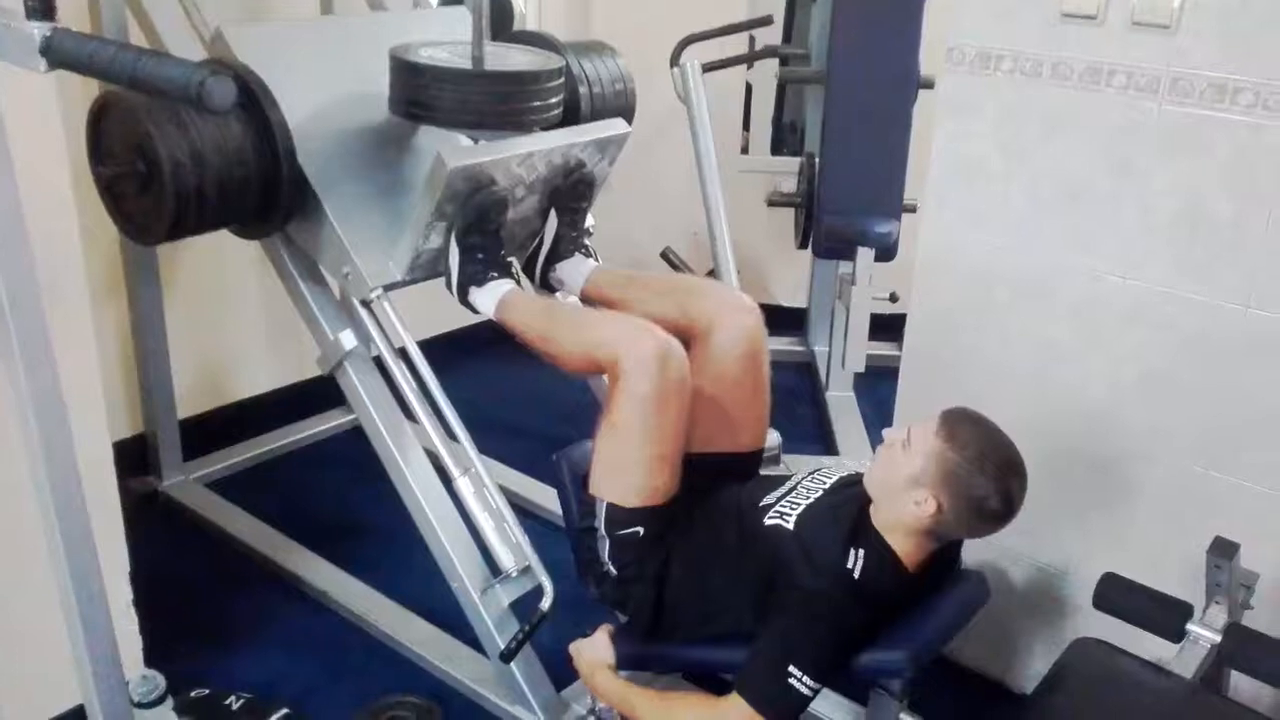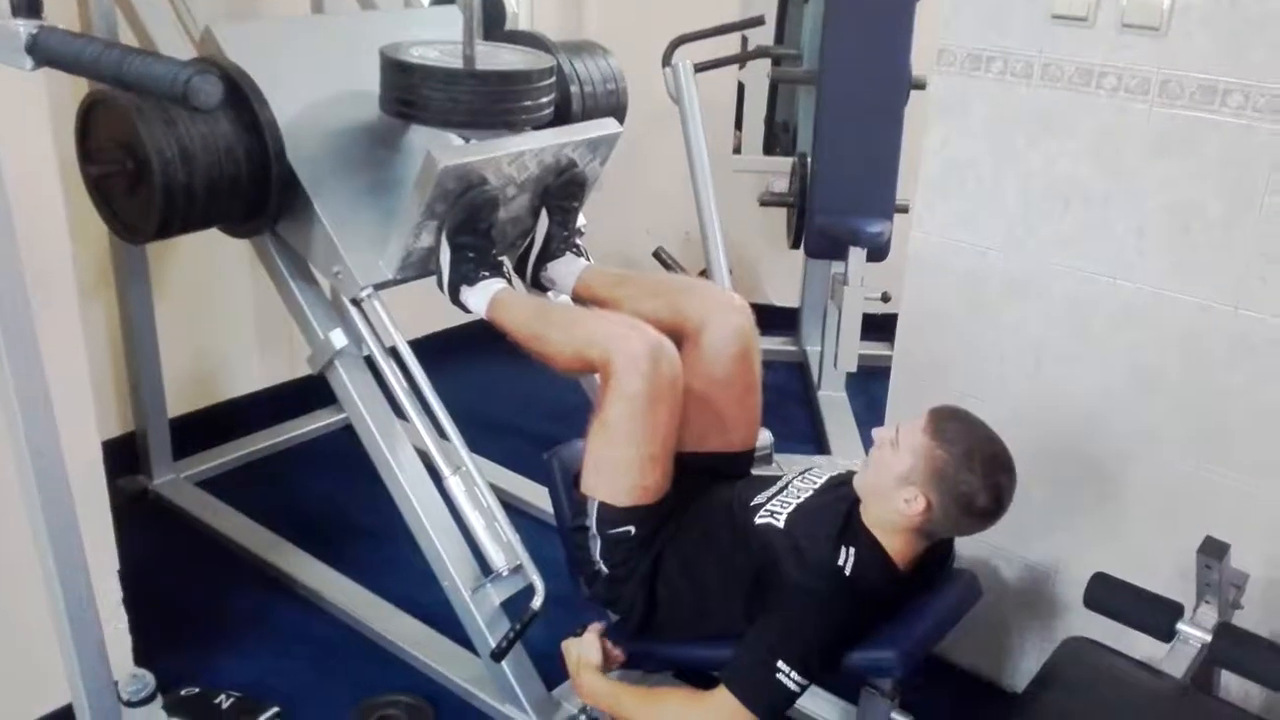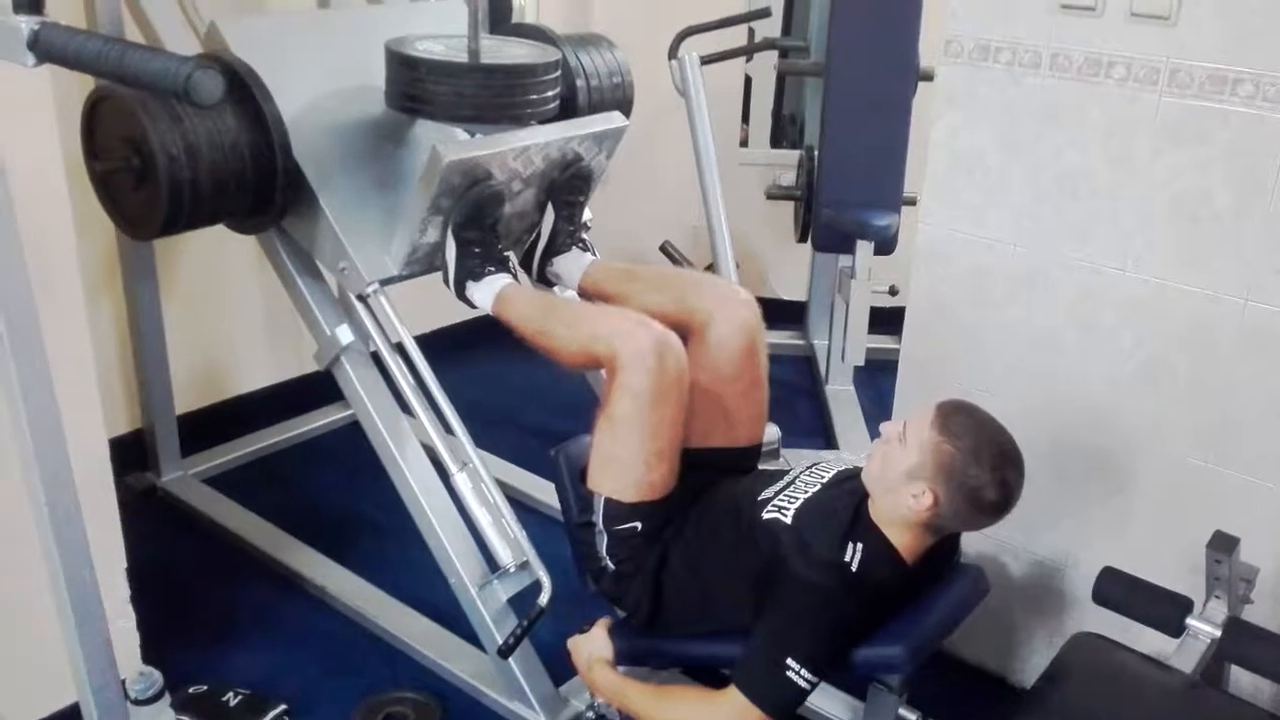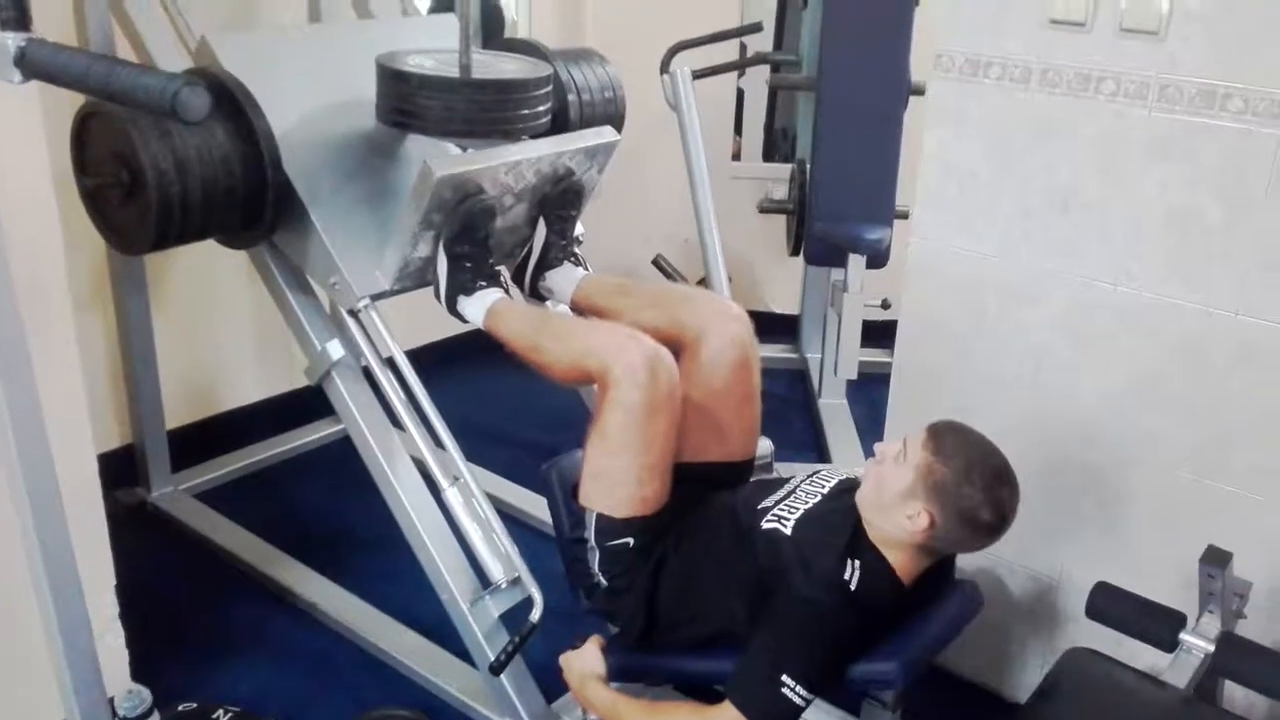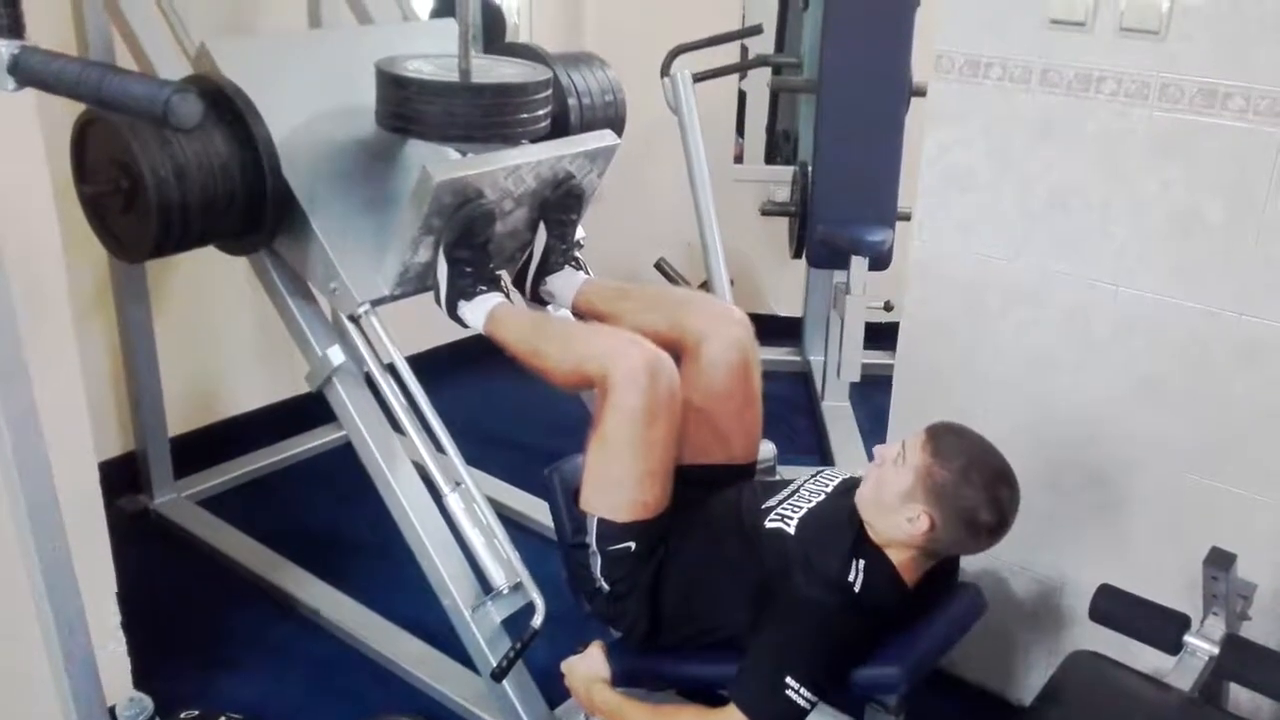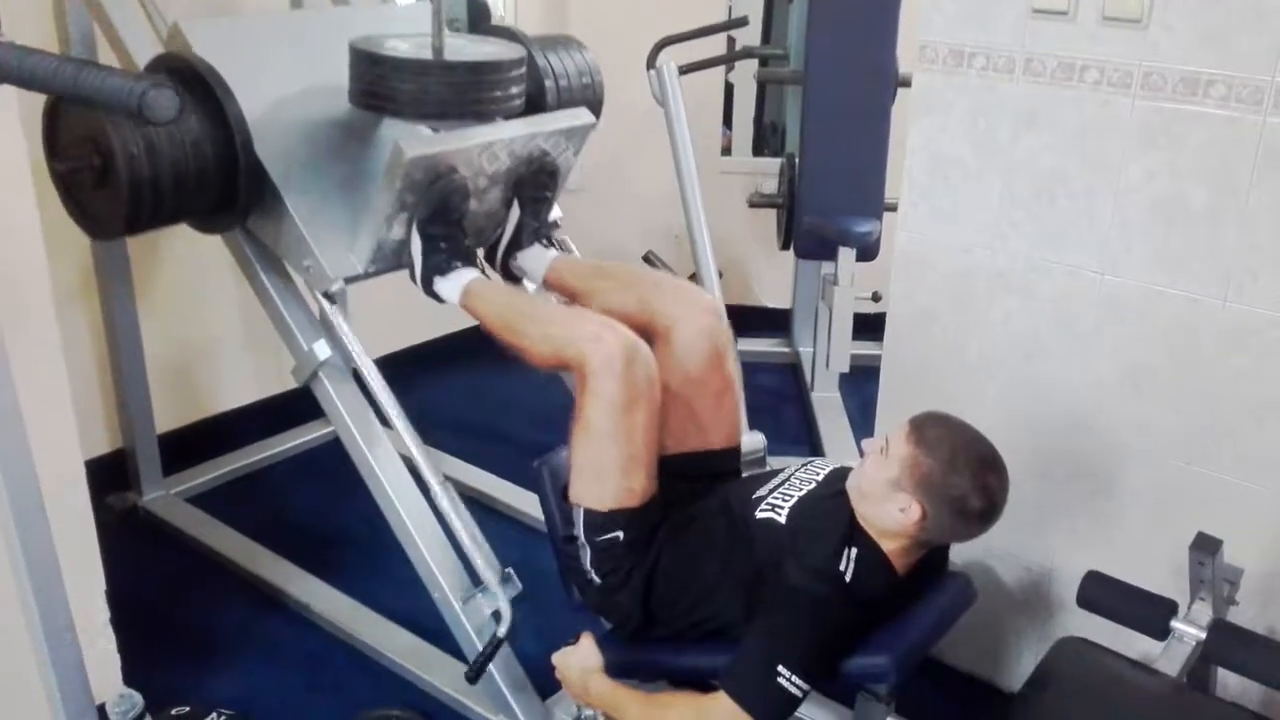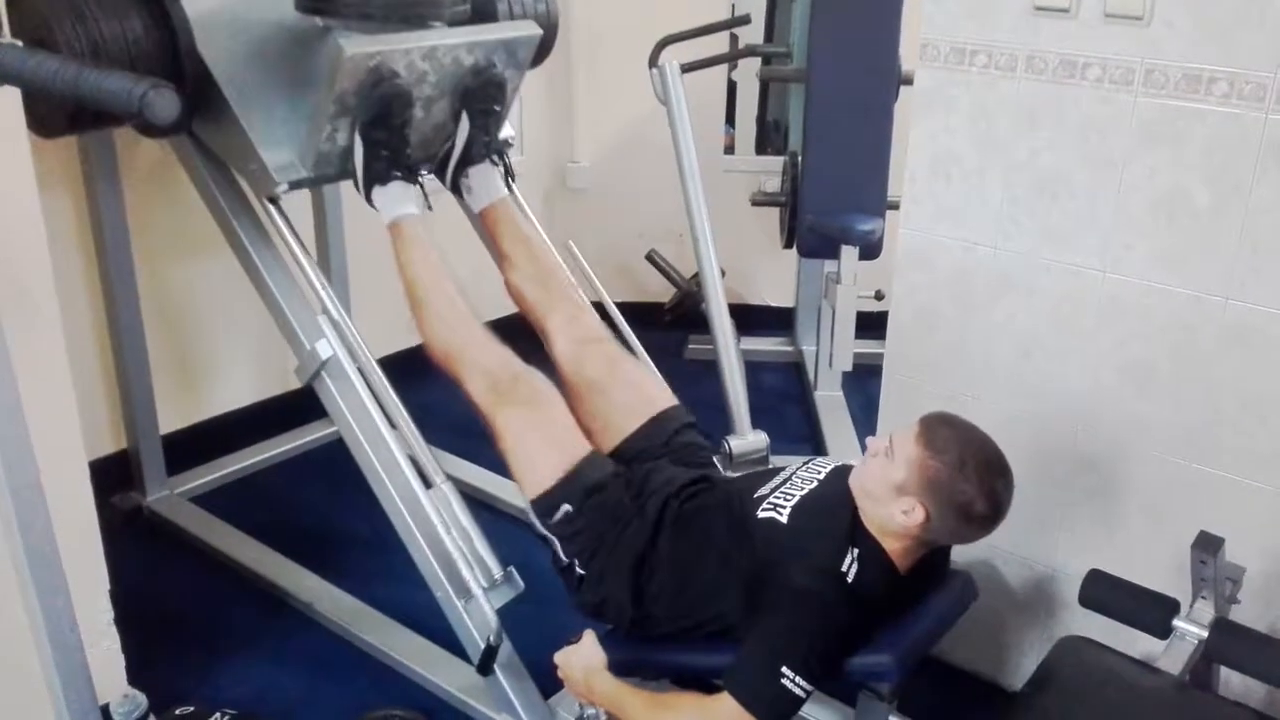
dt=0.5s
person 1, frame 1
left shoulder: (833, 595)
right shoulder: (926, 541)
left hip: (644, 566)
right hip: (718, 503)
left knee: (648, 352)
right knee: (732, 318)
left ankle: (493, 291)
right ankle: (571, 268)
person 1, frame 2
left shoulder: (823, 593)
right shoulder: (917, 536)
left hip: (636, 567)
right hip: (711, 502)
left knee: (640, 350)
right knee: (722, 316)
left ankle: (483, 291)
right ankle: (560, 268)
person 1, frame 3
left shoulder: (832, 588)
right shoulder: (925, 532)
left hip: (642, 561)
right hip: (718, 497)
left knee: (645, 346)
right knee: (728, 311)
left ankle: (490, 285)
right ankle: (568, 262)
person 1, frame 4
left shoulder: (827, 605)
right shoulder: (914, 546)
left hip: (633, 576)
right hip: (708, 513)
left knee: (636, 360)
right knee: (721, 327)
left ankle: (482, 300)
right ankle: (558, 276)
person 1, frame 5
left shoulder: (829, 607)
right shoulder: (921, 551)
left hip: (635, 580)
right hip: (711, 508)
left knee: (636, 366)
right knee: (721, 331)
left ankle: (481, 305)
right ankle: (560, 280)
person 1, frame 6
left shoulder: (822, 597)
right shoulder: (910, 539)
left hip: (632, 570)
right hip: (705, 507)
left knee: (613, 350)
right knee: (690, 313)
left ankle: (457, 278)
right ankle: (531, 256)
person 1, frame 7
left shoulder: (824, 595)
right shoulder: (907, 528)
left hip: (623, 556)
right hip: (692, 497)
left knee: (499, 374)
right knee: (575, 330)
left ankle: (399, 199)
right ankle: (482, 180)
